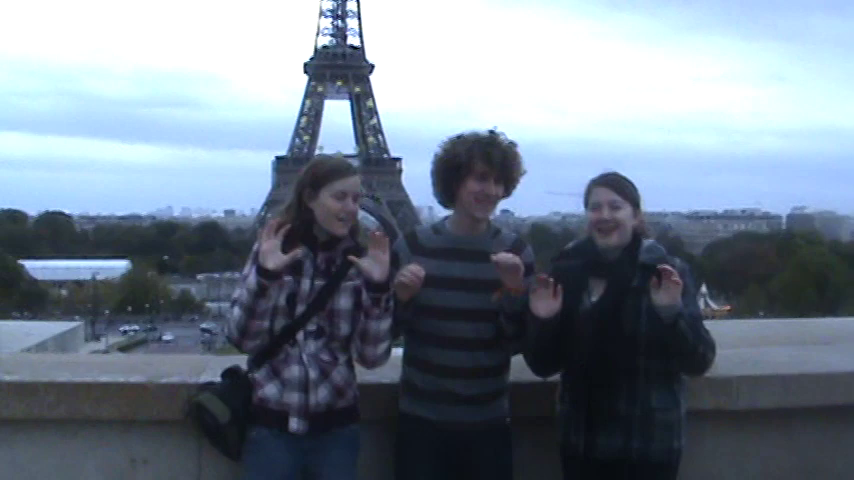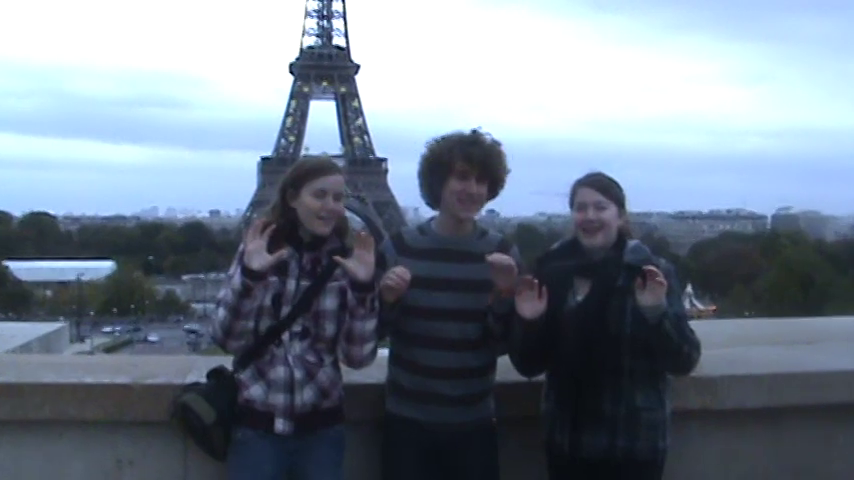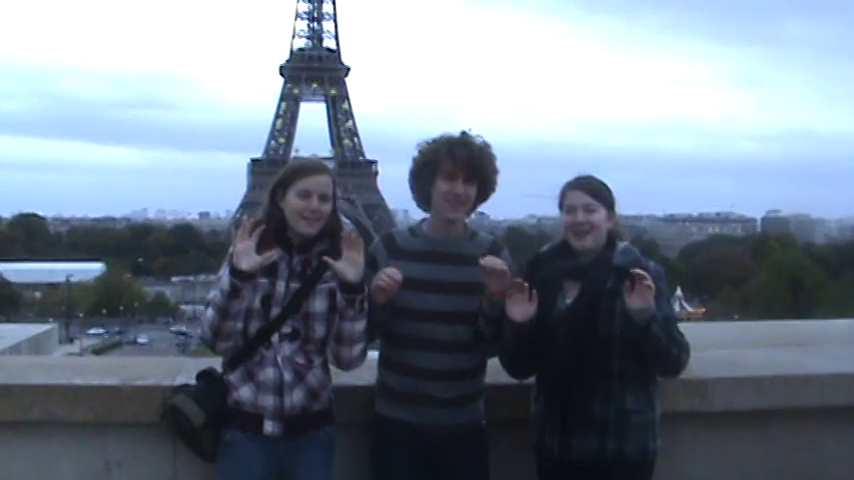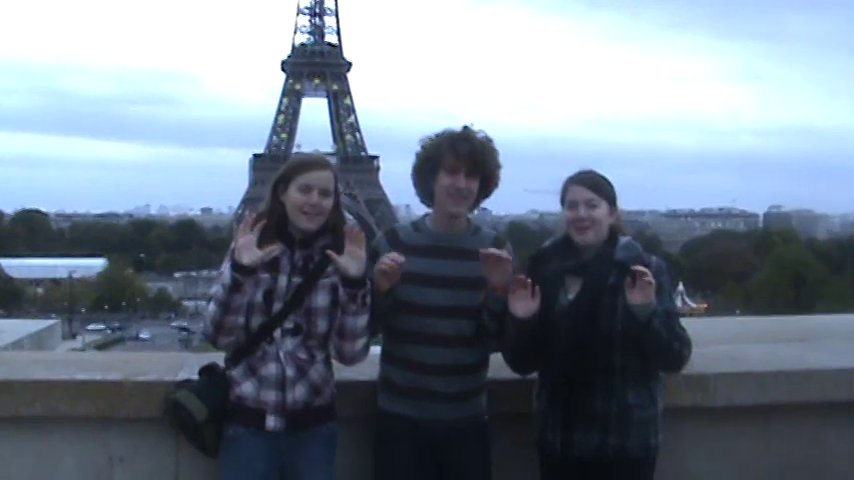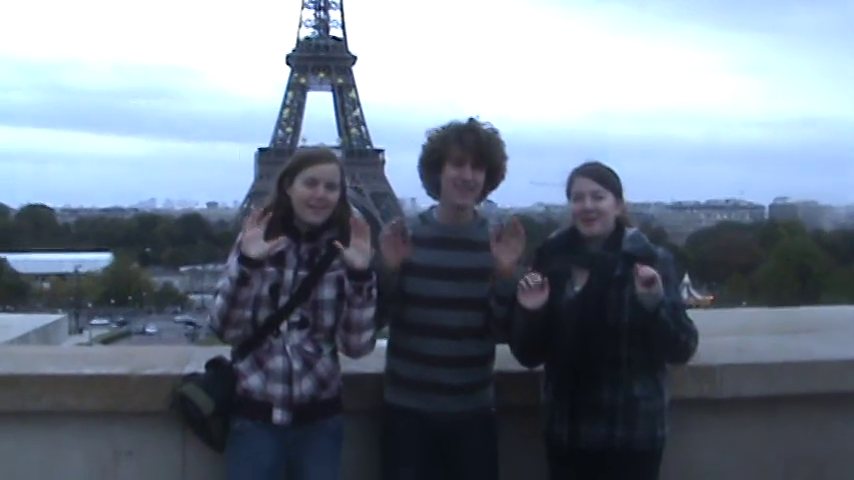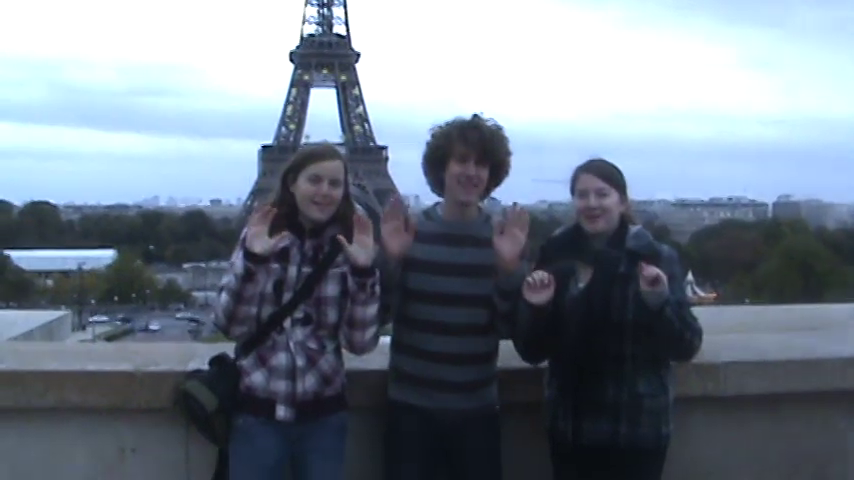
dt=0.1s
person 1, frame 1
left shoulder: (515, 251)
right shoulder: (413, 245)
left elbow: (515, 344)
left wrist: (514, 291)
right wrist: (400, 297)
left hip: (488, 420)
right hip: (421, 417)
person 1, frame 2
left shoulder: (501, 252)
right shoulder: (400, 246)
left elbow: (501, 344)
right elbow: (375, 332)
left wrist: (505, 292)
right wrist: (386, 299)
left hip: (474, 421)
right hip: (408, 418)
person 1, frame 3
left shoulder: (491, 255)
right shoulder: (390, 248)
left elbow: (491, 347)
left wrist: (496, 296)
right wrist: (378, 300)
left hip: (464, 423)
right hip: (398, 419)
person 1, frame 4
left shoulder: (494, 250)
right shoulder: (393, 242)
left elbow: (494, 341)
left wrist: (498, 289)
right wrist: (380, 290)
left hip: (466, 417)
right hip: (400, 414)
person 1, frame 5
left shoulder: (499, 242)
right shoulder: (403, 235)
left elbow: (502, 332)
right elbow: (375, 318)
left wrist: (506, 273)
right wrist: (389, 269)
left hip: (473, 410)
right hip: (407, 407)
person 1, frame 6
left shoulder: (504, 237)
right shoulder: (406, 231)
left elbow: (506, 327)
left wrist: (509, 267)
right wrist: (391, 260)
left hip: (477, 407)
right hip: (411, 404)
person 2, frame 1
left shoulder: (360, 262)
right shoulder: (273, 251)
left elbow: (372, 355)
right elbow: (244, 339)
left wrist: (378, 287)
right wrist: (265, 274)
left hip: (336, 429)
right hip: (272, 425)
person 2, frame 2
left shoulder: (346, 262)
right shoulder: (258, 250)
left elbow: (358, 356)
right elbow: (228, 340)
left wrist: (363, 287)
right wrist: (250, 274)
left hip: (321, 429)
right hip: (257, 426)
person 2, frame 3
left shoulder: (336, 264)
right shoulder: (250, 252)
left elbow: (348, 357)
right elbow: (218, 341)
left wrist: (353, 287)
right wrist: (238, 275)
left hip: (311, 432)
right hip: (247, 427)
person 2, frame 4
left shoulder: (338, 258)
right shoulder: (252, 247)
left elbow: (350, 352)
right elbow: (220, 336)
left wrist: (355, 282)
right wrist: (240, 269)
left hip: (313, 427)
right hip: (249, 423)
person 2, frame 5
left shoulder: (344, 251)
right shoulder: (257, 240)
left elbow: (357, 345)
right elbow: (226, 330)
left wrist: (360, 275)
right wrist: (246, 262)
left hip: (320, 419)
right hip: (255, 416)
person 2, frame 6
left shoulder: (347, 248)
right shoulder: (260, 237)
left elbow: (361, 342)
right elbow: (231, 326)
left wrist: (363, 271)
right wrist: (252, 259)
left hip: (323, 416)
right hip: (258, 413)
person 3, frame 1
left shoulder: (667, 272)
right shoulder: (569, 271)
left elbow: (699, 362)
right elbow: (544, 366)
left wrist: (673, 312)
right wrist: (543, 322)
left hip: (649, 444)
right hip: (581, 441)
person 3, frame 2
left shoulder: (651, 272)
right shoulder: (554, 271)
left elbow: (684, 361)
right elbow: (529, 365)
left wrist: (658, 313)
right wrist: (528, 323)
left hip: (634, 444)
right hip: (567, 442)
person 3, frame 3
left shoulder: (640, 274)
right shoulder: (544, 273)
left elbow: (673, 363)
right elbow: (520, 368)
left wrist: (645, 316)
right wrist: (518, 325)
left hip: (624, 446)
right hip: (556, 443)
person 3, frame 4
left shoulder: (643, 269)
right shoulder: (546, 268)
left elbow: (675, 358)
right elbow: (523, 363)
left wrist: (647, 312)
right wrist: (521, 322)
left hip: (626, 441)
right hip: (559, 438)
person 3, frame 5
left shoulder: (650, 260)
right shoulder: (553, 259)
left elbow: (682, 350)
right elbow: (529, 356)
left wrist: (655, 302)
right wrist: (528, 312)
left hip: (632, 433)
right hip: (566, 431)
person 3, frame 6
left shoulder: (655, 257)
right shoulder: (557, 256)
left elbow: (686, 347)
right elbow: (532, 352)
left wrist: (660, 300)
right wrist: (533, 309)
left hip: (636, 430)
right hip: (570, 428)
